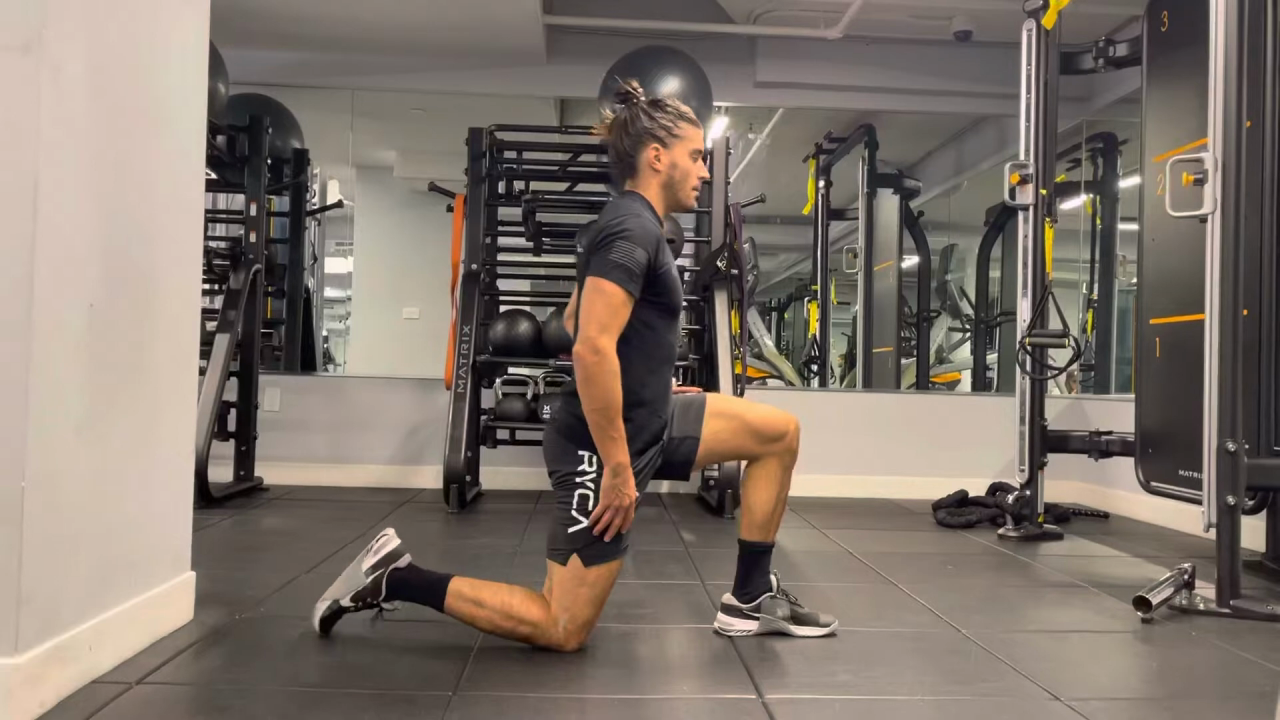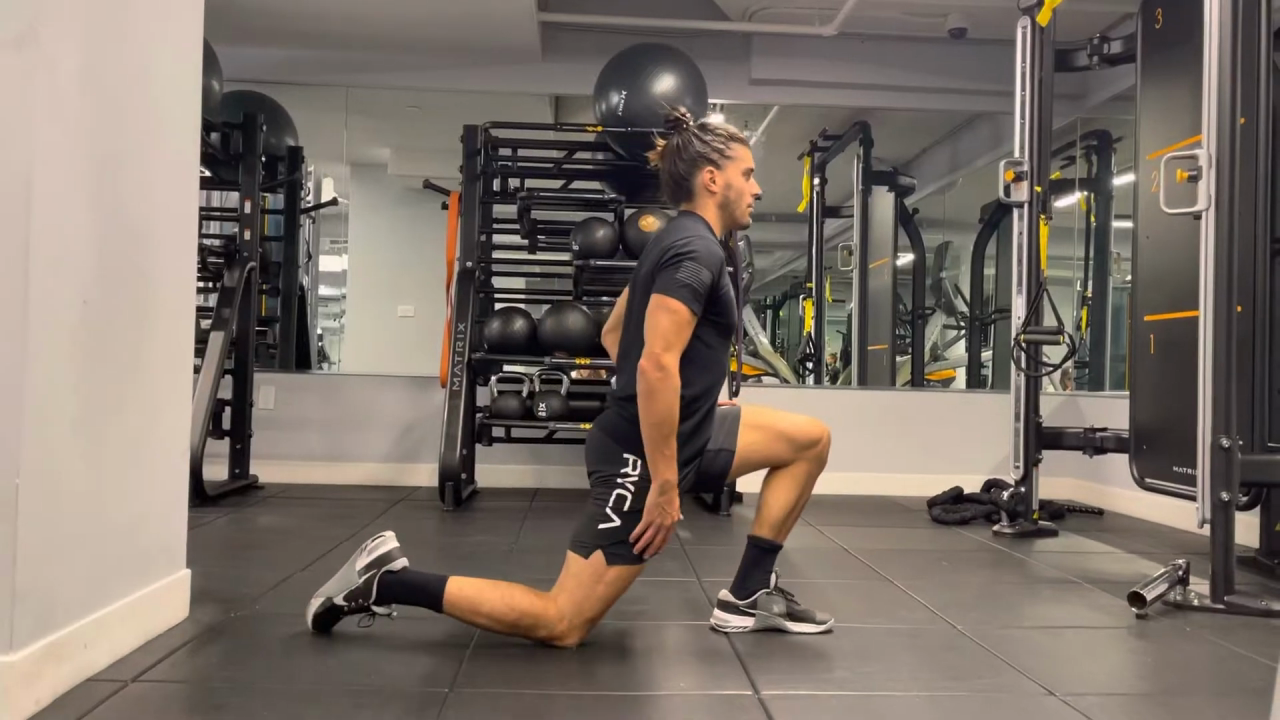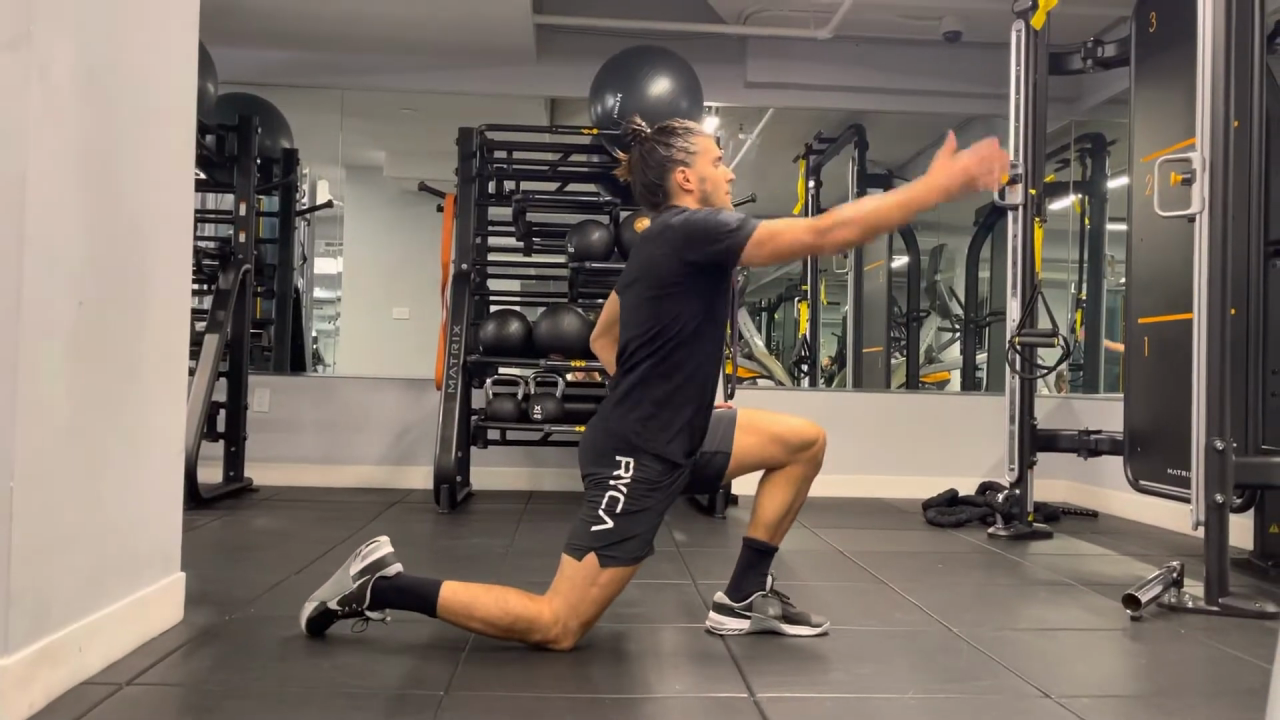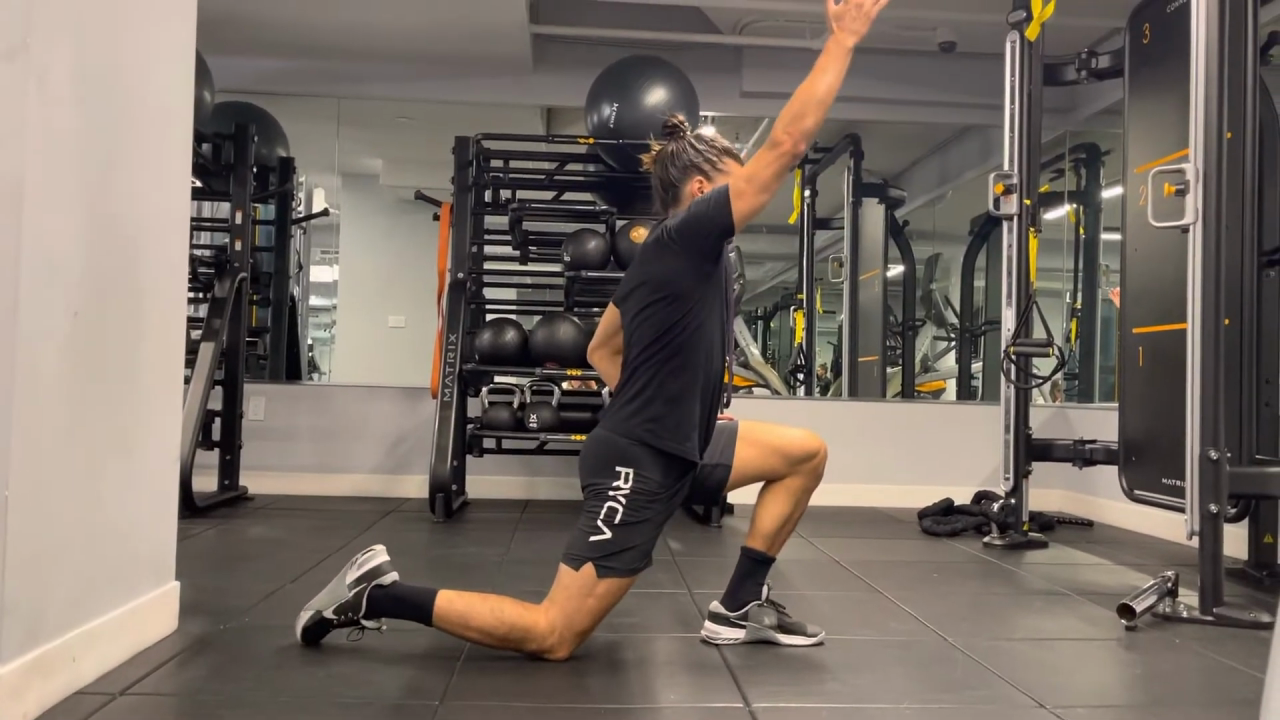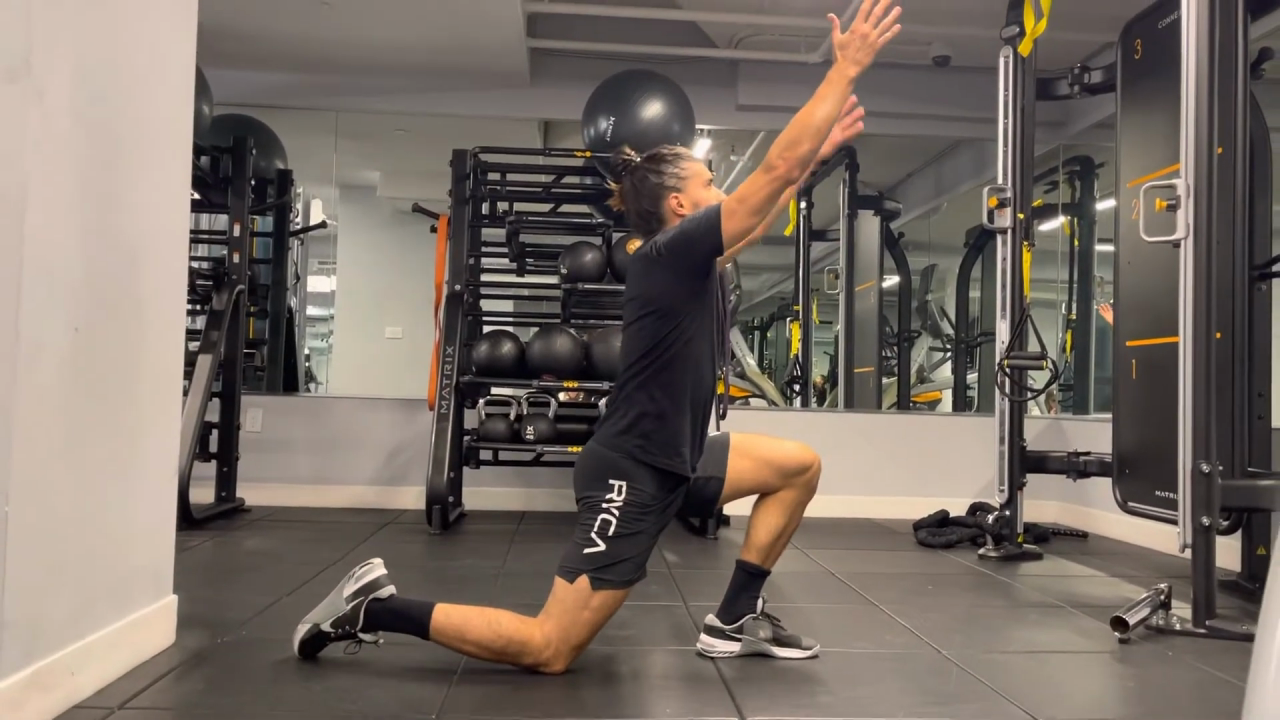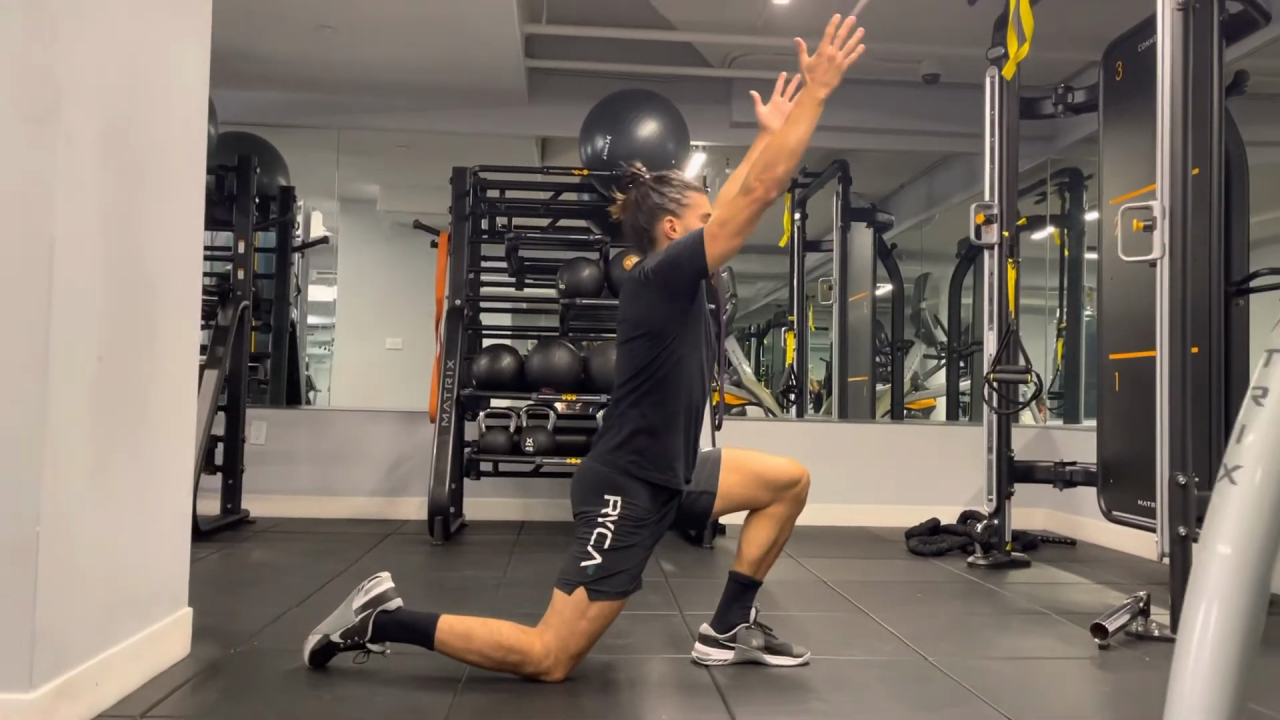
dt=0.7s
person 1, frame 1
left shoulder: (631, 223)
right shoulder: (631, 229)
left elbow: (575, 320)
right elbow: (592, 347)
right wrist: (618, 468)
left hip: (646, 420)
right hip: (603, 440)
left knee: (779, 432)
right knee: (562, 629)
left ankle: (752, 598)
right ankle: (395, 578)
person 1, frame 2
left shoulder: (680, 241)
right shoulder: (697, 251)
left elbow: (614, 333)
right elbow: (657, 365)
right wrist: (665, 485)
left hip: (677, 432)
right hip: (643, 452)
left knee: (810, 440)
right knee: (562, 623)
left ankle: (749, 594)
right ankle: (385, 583)
person 1, frame 3
left shoulder: (668, 242)
right shoulder: (692, 232)
left elbow: (602, 338)
right elbow: (824, 236)
right wrist: (941, 185)
left hip: (666, 438)
right hip: (636, 458)
left knee: (803, 441)
right knee: (557, 625)
left ankle: (743, 599)
right ankle: (385, 585)
person 1, frame 4
left shoulder: (665, 256)
right shoulder: (686, 238)
left elbow: (602, 349)
right elbow: (786, 143)
left hip: (668, 446)
right hip: (639, 464)
left knee: (805, 452)
right knee: (551, 635)
left ankle: (740, 607)
right ankle: (377, 594)
person 1, frame 5
left shoulder: (678, 262)
right shoulder: (671, 254)
left elbow: (763, 200)
right elbow: (777, 172)
left wrist: (818, 140)
right wrist: (847, 66)
left hip: (667, 458)
right hip: (631, 474)
left knee: (799, 465)
right knee: (548, 650)
left ankle: (735, 619)
right ankle: (379, 608)
person 1, frame 6
left shoulder: (669, 281)
right shoulder: (663, 277)
left elbow: (731, 202)
right elbow: (758, 194)
left wrist: (769, 130)
right wrist: (817, 90)
left hip: (663, 474)
right hip: (628, 490)
left knee: (788, 481)
right knee: (549, 659)
left ankle: (728, 629)
right ankle: (382, 622)
